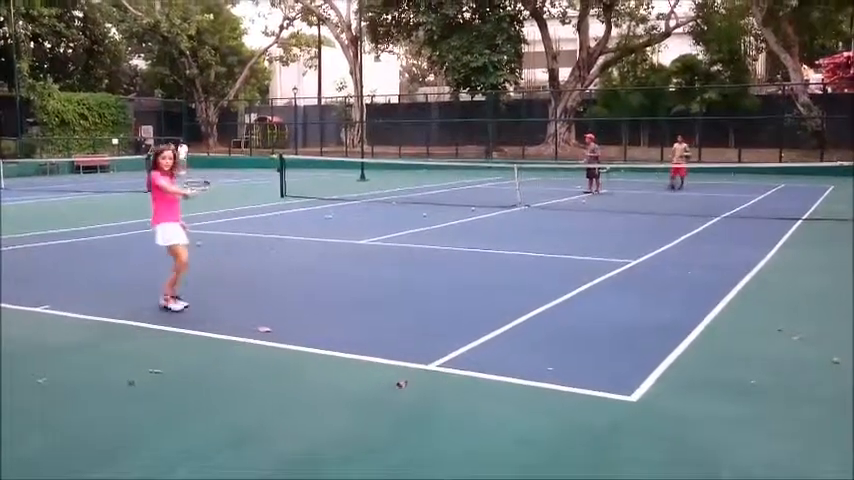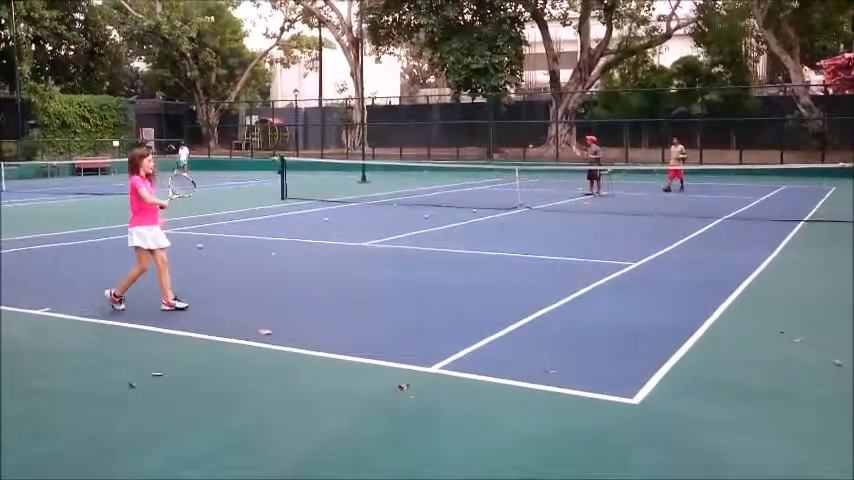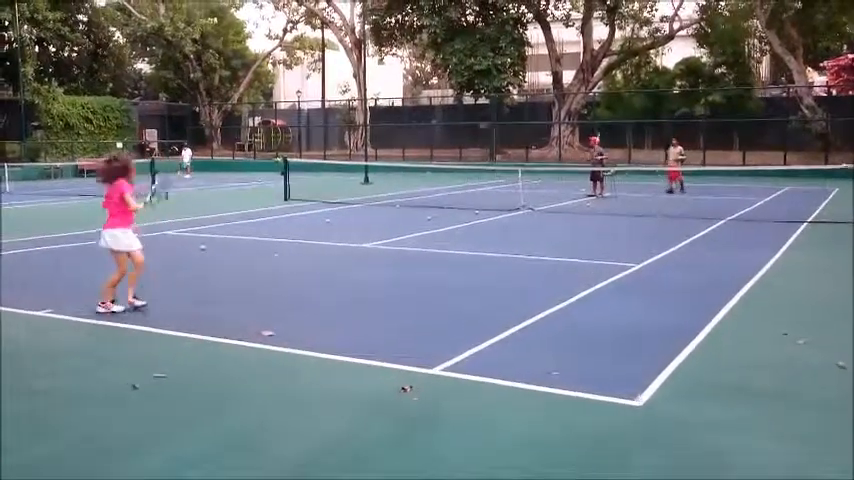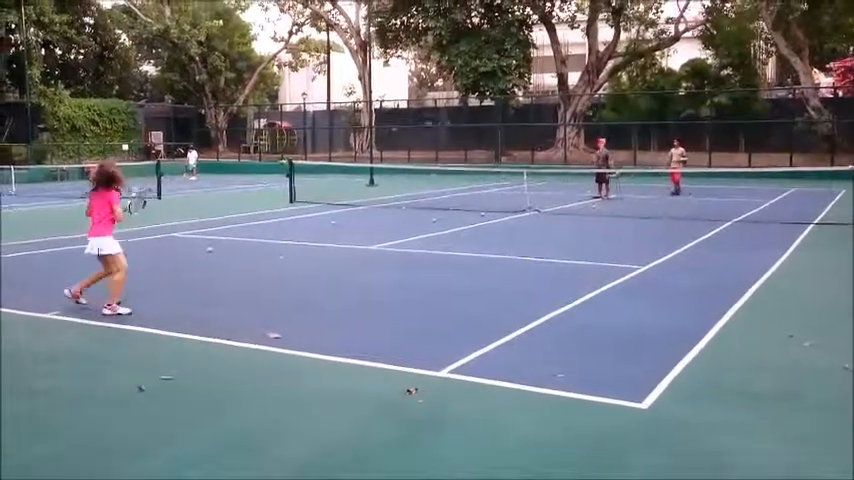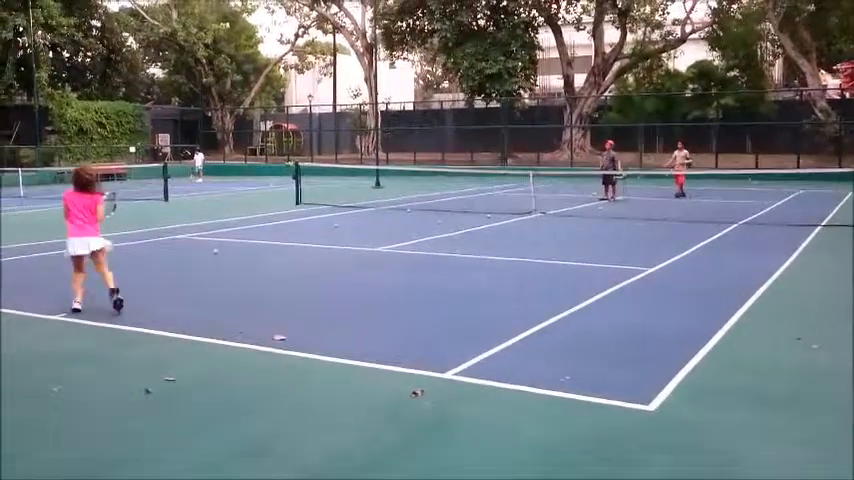
dt=0.2s
person 1, frame 1
left shoulder: (169, 178)
right shoulder: (155, 175)
right elbow: (171, 190)
left wrist: (179, 221)
right wrist: (186, 192)
left hip: (173, 224)
right hip: (164, 224)
left knee: (181, 261)
right knee: (182, 260)
left ankle: (169, 297)
right ankle: (169, 296)
person 1, frame 2
left shoulder: (147, 181)
right shoulder: (136, 180)
right elbow: (149, 200)
left wrist: (158, 216)
right wrist: (163, 203)
left hip: (152, 228)
right hip: (140, 228)
left knee: (163, 263)
right knee: (142, 267)
left ankle: (168, 300)
right ankle: (115, 294)
person 1, frame 3
left shoulder: (113, 184)
right shoulder: (123, 184)
left elbow: (106, 204)
right elbow: (132, 207)
right wrist: (140, 205)
left hip: (123, 230)
right hip: (116, 231)
left knee: (139, 261)
right knee: (122, 269)
left ankle: (131, 297)
right ankle: (105, 303)
person 1, frame 4
left shoulder: (95, 193)
right shoulder: (113, 194)
left elbow: (88, 213)
right elbow: (118, 217)
right wrist: (120, 212)
left hip: (96, 236)
right hip: (102, 237)
left knee: (109, 269)
right knee: (121, 268)
left ankle: (76, 291)
right ankle: (111, 305)
person 1, frame 5
left shoulder: (68, 195)
right shoulder: (96, 197)
left elbow: (66, 216)
right elbow: (100, 218)
left hip: (74, 239)
right hip: (91, 238)
left knee: (78, 271)
right knee: (103, 269)
left ankle: (77, 301)
right ankle: (112, 291)
